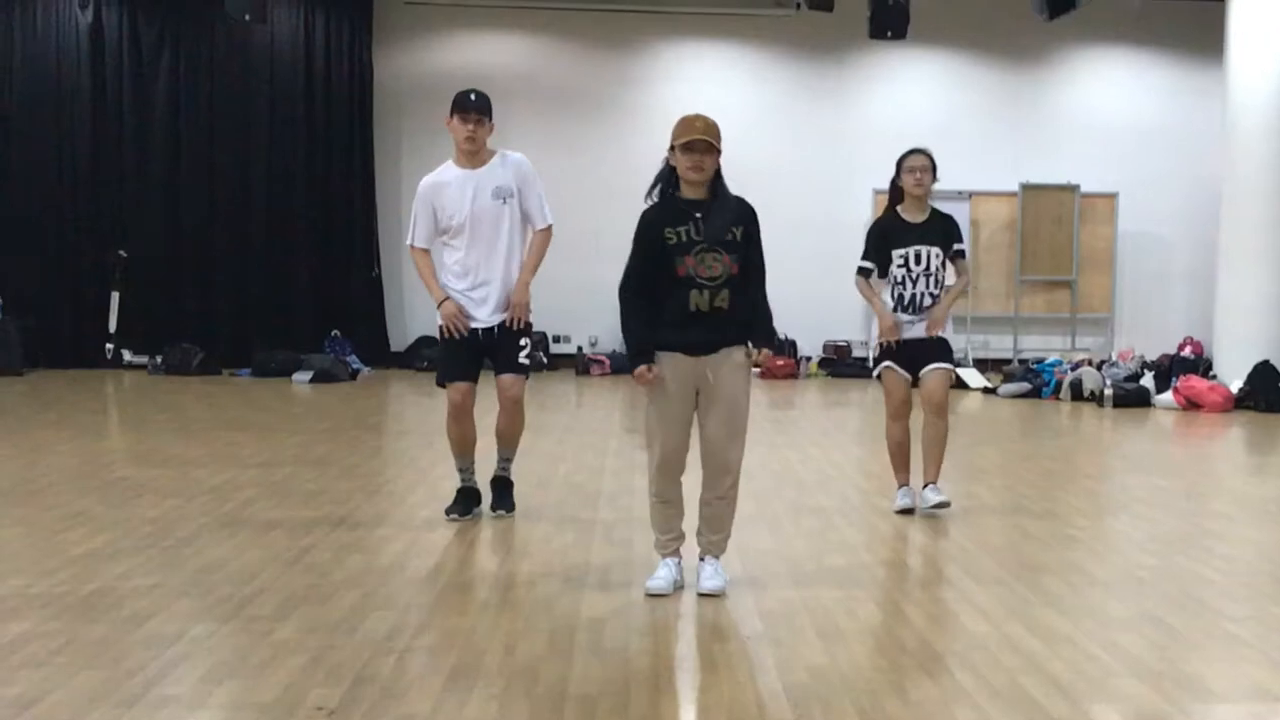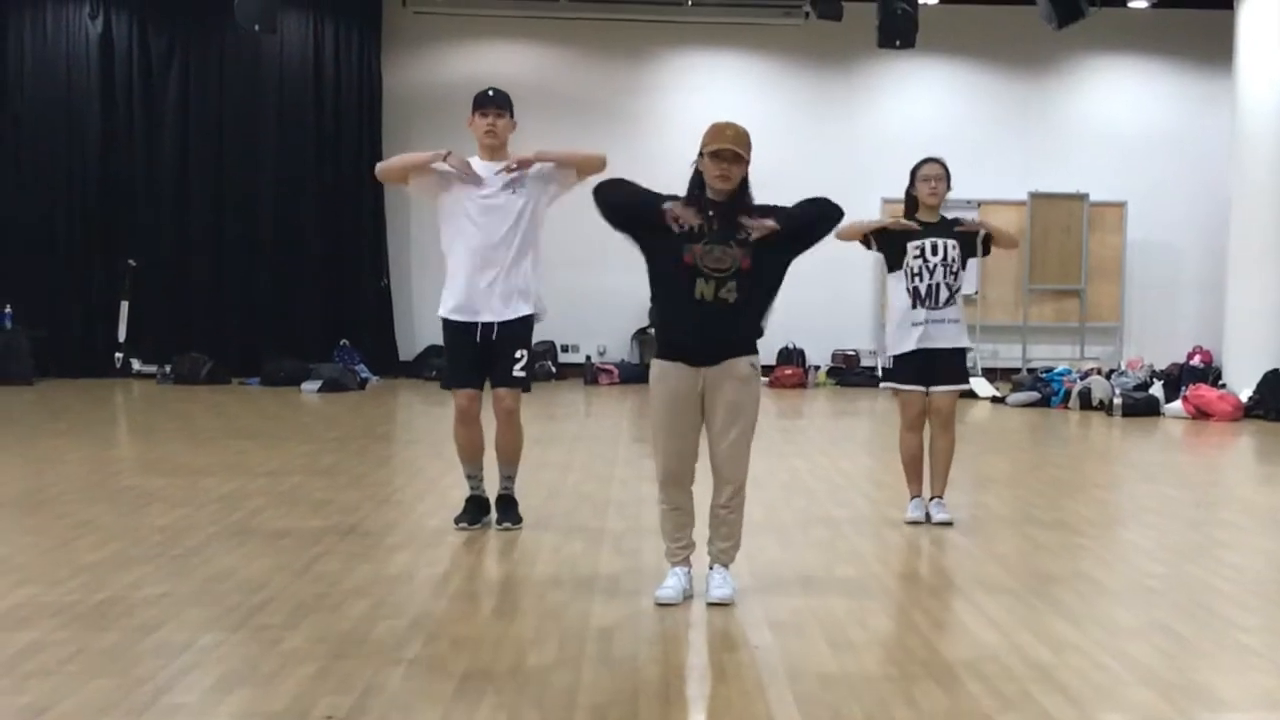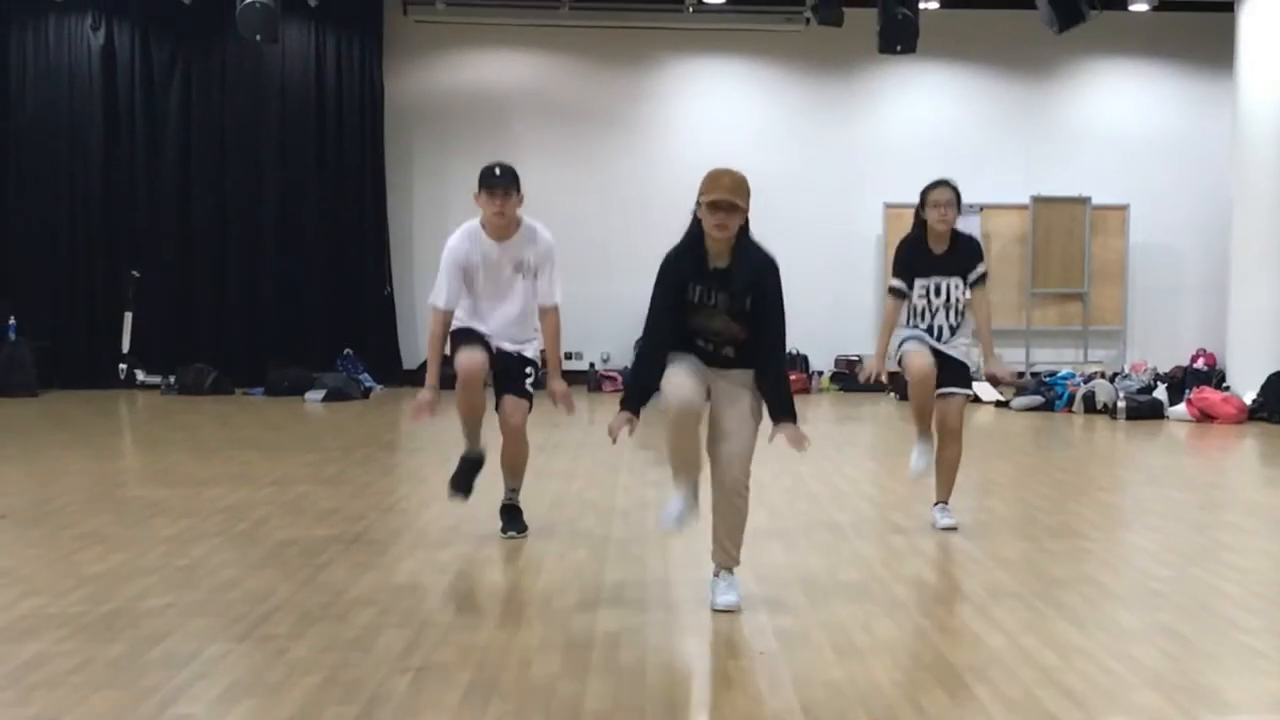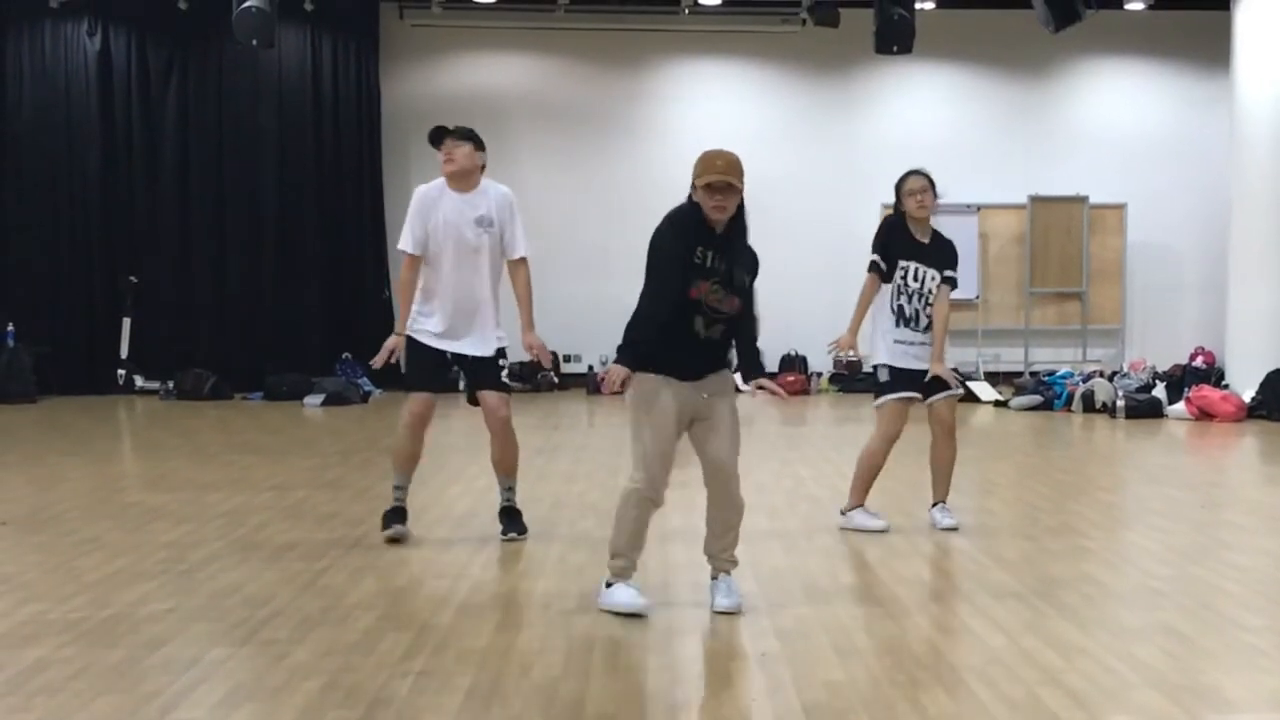
dt=0.5s
person 1, frame 1
left shoulder: (739, 213)
right shoulder: (655, 218)
left elbow: (753, 280)
right elbow: (634, 288)
left wrist: (763, 335)
right wrist: (639, 350)
left hip: (729, 353)
right hip: (667, 353)
left knee: (724, 464)
right knee: (664, 462)
left ankle: (712, 557)
right ankle: (669, 556)
person 1, frame 2
left shoulder: (758, 218)
right shoulder: (674, 212)
left elbow: (828, 212)
right elbow: (606, 194)
left wrist: (778, 225)
right wrist: (661, 208)
left hip: (735, 363)
right hip: (674, 361)
left knee: (730, 472)
right knee: (673, 471)
left ankle: (721, 566)
right ankle: (679, 565)
person 1, frame 3
left shoulder: (761, 266)
right shoulder: (678, 263)
left elbow: (773, 339)
right elbow: (656, 333)
left wrist: (783, 414)
right wrist: (631, 405)
left hip: (740, 376)
right hip: (688, 365)
left knee: (733, 477)
right knee: (679, 400)
left ankle: (725, 573)
right ankle: (686, 486)
person 1, frame 4
left shoulder: (743, 252)
right shoulder: (677, 227)
left elbow: (743, 317)
right elbow: (655, 297)
left wrist: (754, 371)
right wrist: (627, 360)
left hip: (713, 379)
right hip: (658, 375)
left knee: (726, 479)
right knee: (648, 480)
left ankle: (722, 573)
right ankle: (616, 579)
person 2, frame 1
left shoulder: (517, 168)
right shoulder: (433, 186)
left elbow: (543, 228)
right elbow: (419, 250)
left wrist: (524, 282)
right wrist: (441, 298)
left hip: (510, 309)
right hip: (460, 312)
left knee: (512, 395)
right knee: (459, 400)
left ankle: (503, 477)
right ankle: (467, 486)
person 2, frame 2
left shoulder: (539, 172)
right shoulder: (448, 172)
left elbow: (597, 163)
right elbow: (383, 172)
left wrist: (541, 157)
right wrist: (442, 158)
left hip: (514, 308)
right hip: (461, 308)
left knee: (507, 405)
right knee: (465, 405)
left ankle: (507, 496)
right ankle: (475, 496)
person 2, frame 3
left shoulder: (539, 241)
right shoulder: (461, 243)
left elbow: (548, 308)
right elbow: (441, 310)
left wrist: (555, 374)
right wrist: (430, 381)
left hip: (519, 342)
right hip: (473, 332)
left knee: (514, 422)
right knee: (472, 369)
left ankle: (511, 506)
right ankle: (472, 451)
person 2, frame 4
left shoulder: (501, 199)
right shoulder: (426, 197)
left elbow: (518, 265)
right elbow: (409, 265)
left wrist: (528, 329)
right wrist: (399, 330)
left hip: (484, 333)
right hip: (430, 329)
left knee: (499, 415)
right knee: (416, 413)
left ankle: (508, 507)
right ankle: (396, 507)
person 3, frame 1
left shoulder: (945, 225)
right shoulder: (884, 226)
left elbow: (962, 276)
right elbow: (862, 280)
left wrist: (941, 307)
right wrist: (882, 312)
left hip: (933, 328)
right hip: (895, 329)
left knee: (936, 402)
right knee: (898, 407)
left ankle: (931, 483)
right ankle: (903, 487)
person 3, frame 2
left shoulder: (960, 230)
right shoulder: (897, 230)
left elbow: (1012, 242)
right elbow: (842, 234)
left wrist: (986, 227)
right wrist: (884, 223)
left hip: (948, 337)
right hip: (907, 337)
left knee: (943, 417)
right knee: (912, 420)
left ankle: (937, 498)
right ankle: (915, 497)
person 3, frame 3
left shoulder: (969, 247)
right shoulder: (909, 248)
left elbow: (979, 302)
right elbow: (894, 302)
left wrist: (990, 356)
right wrist: (879, 354)
left hip: (953, 349)
right hip: (915, 340)
left knee: (951, 426)
right knee: (921, 370)
left ankle: (942, 504)
right ankle: (922, 437)
person 3, frame 4
left shoulder: (946, 249)
right shoulder: (891, 229)
left elbow: (941, 304)
right elbow: (873, 281)
left wrist: (938, 358)
right wrist: (852, 332)
left hip: (928, 353)
right hip: (893, 351)
left knee: (945, 426)
right knee: (889, 431)
left ankle: (939, 505)
right ankle: (853, 507)
